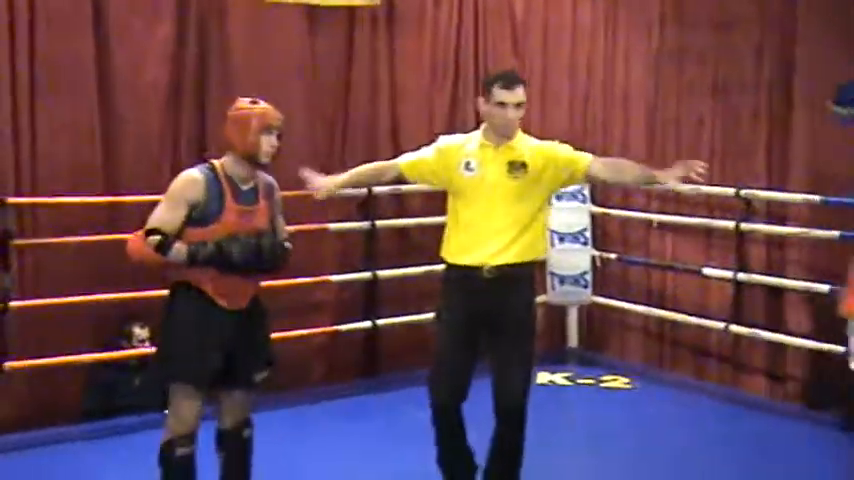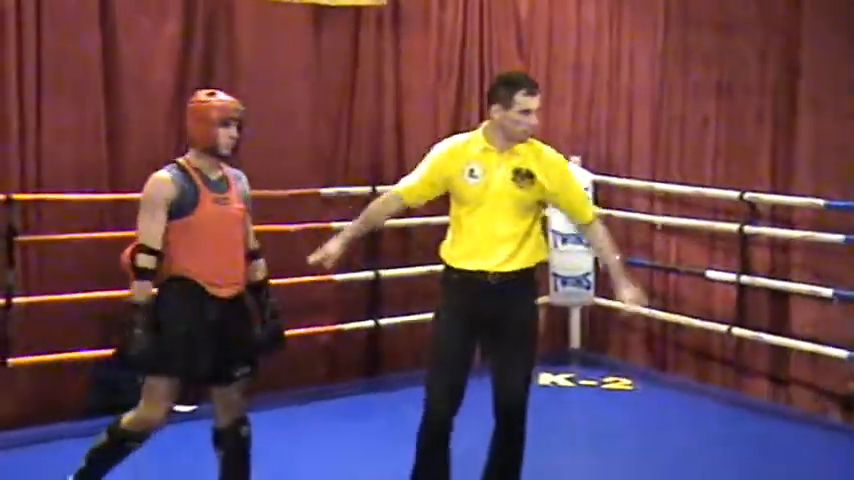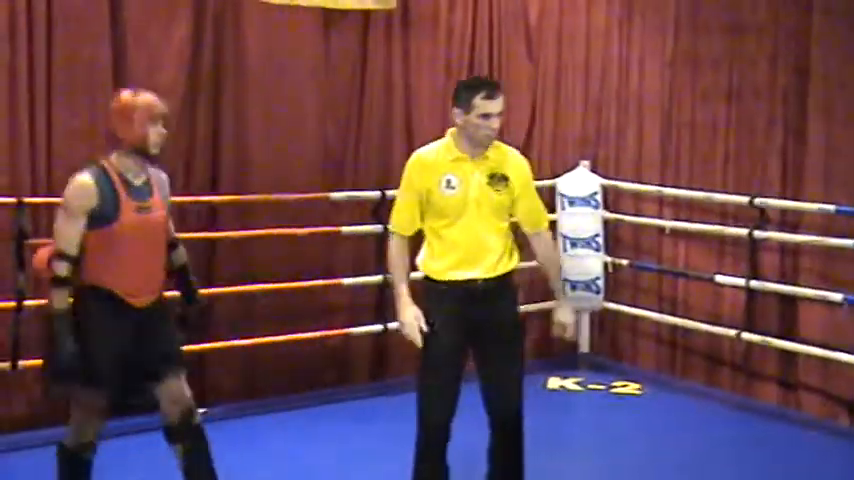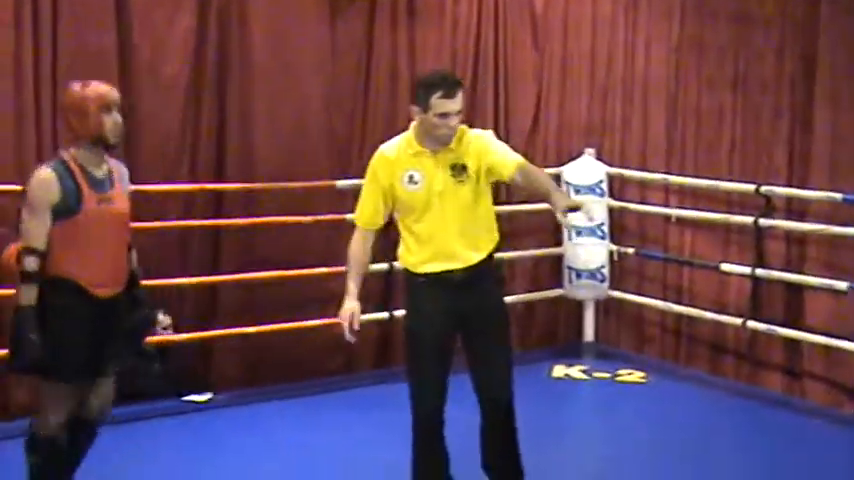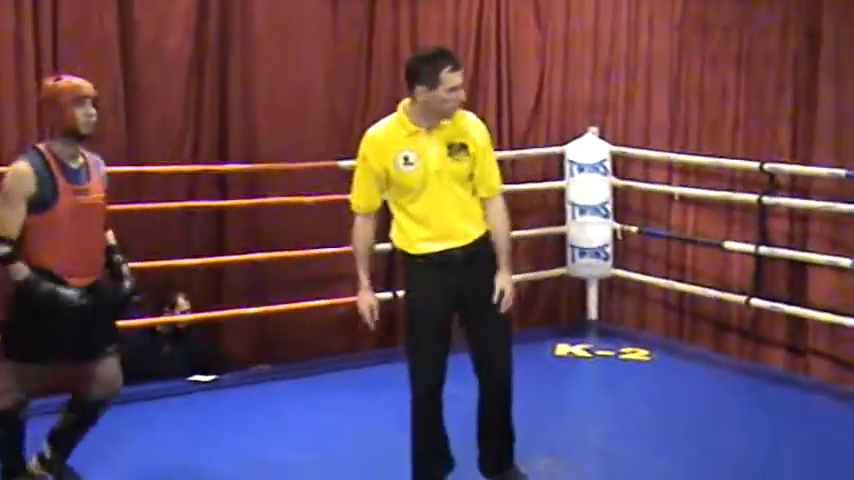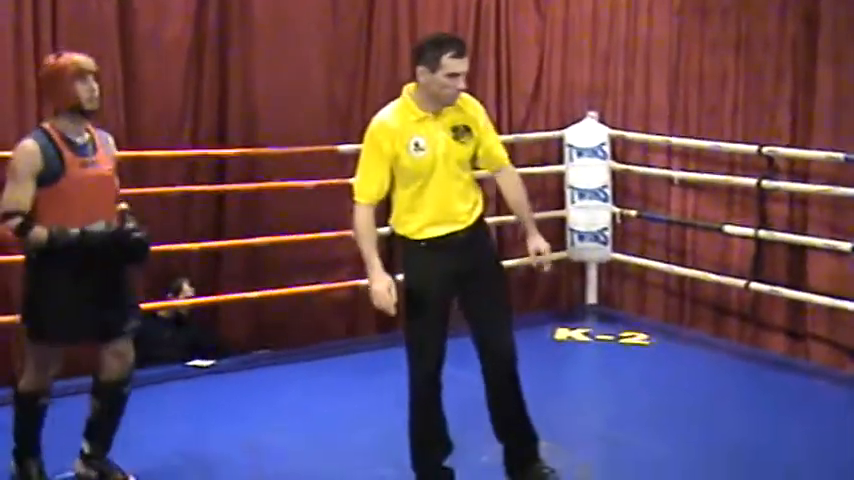
dt=0.4s
person 1, frame 1
left shoulder: (544, 155)
right shoulder: (451, 150)
left elbow: (602, 167)
right elbow: (391, 169)
left wrist: (658, 175)
right wrist: (334, 183)
left hip: (513, 285)
right hip: (461, 282)
left knee: (511, 398)
right knee: (444, 391)
person 1, frame 2
left shoulder: (548, 162)
right shoulder: (454, 151)
left elbow: (589, 221)
right elbow: (398, 198)
left wrist: (620, 278)
right wrist: (344, 239)
left hip: (515, 289)
right hip: (462, 286)
left knee: (511, 403)
right knee: (441, 398)
person 1, frame 3
left shoulder: (512, 163)
right shoulder: (424, 163)
left elbow: (539, 233)
right elbow: (399, 237)
left wrist: (560, 299)
right wrist: (404, 300)
left hip: (498, 295)
right hip: (444, 297)
left knee: (507, 408)
right knee: (435, 410)
person 1, frame 4
left shoulder: (479, 144)
right shoulder: (388, 159)
left elbow: (522, 171)
right elbow: (365, 230)
left wrist: (558, 198)
right wrist: (352, 293)
left hip: (480, 280)
right hip: (426, 288)
left knee: (498, 390)
right knee: (428, 400)
person 1, frame 5
left shoulder: (470, 126)
right shoulder: (379, 140)
left elbow: (492, 199)
right elbow: (364, 215)
left wrist: (505, 267)
right wrist: (364, 284)
left hip: (477, 260)
right hip: (425, 268)
left knee: (497, 369)
right knee: (427, 380)
person 1, frame 6
left shoulder: (470, 111)
right shoulder: (387, 126)
left elbow: (502, 170)
right elbow: (364, 204)
left wrist: (532, 230)
right wrist: (375, 272)
left hip: (475, 242)
right hip: (424, 253)
left knee: (501, 353)
right knee: (425, 365)
person 2, frame 1
left shoulder: (268, 187)
right shoulder: (195, 182)
left elbow: (282, 243)
right elbow: (146, 243)
left wrist: (272, 254)
right wrist: (213, 253)
left hip: (244, 312)
right hip: (195, 310)
left knee: (237, 417)
right knee: (184, 422)
person 2, frame 2
left shoulder: (238, 181)
right shoulder: (166, 183)
left elbow: (251, 251)
right elbow: (145, 256)
left wrist: (267, 309)
right wrist: (140, 323)
left hip: (230, 309)
right hip: (182, 306)
left knee: (232, 414)
right knee: (152, 412)
person 2, frame 3
left shoulder: (158, 183)
right shoulder: (87, 188)
right elbow: (62, 263)
left wrist: (191, 291)
right wrist: (60, 332)
left hip: (150, 309)
right hip: (102, 312)
left knee: (181, 406)
right knee: (87, 422)
person 2, frame 4
left shoulder: (118, 174)
right shoulder: (48, 181)
left wrist: (139, 301)
left hip: (110, 302)
right hip: (65, 304)
left knee: (96, 406)
right knee: (56, 414)
person 2, frame 5
left shoulder: (95, 166)
left wrist: (120, 273)
right wrist: (42, 293)
left hip: (89, 290)
right hip: (42, 294)
left knee: (106, 384)
person 2, frame 6
left shoulder: (104, 141)
left wrist: (128, 232)
right wrist: (70, 240)
left hip: (106, 267)
right hip: (57, 269)
left knee: (121, 362)
right knee: (42, 370)
